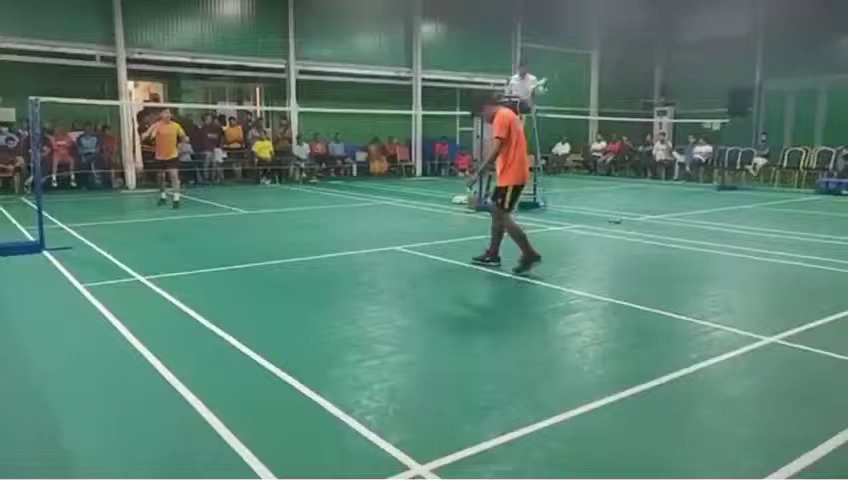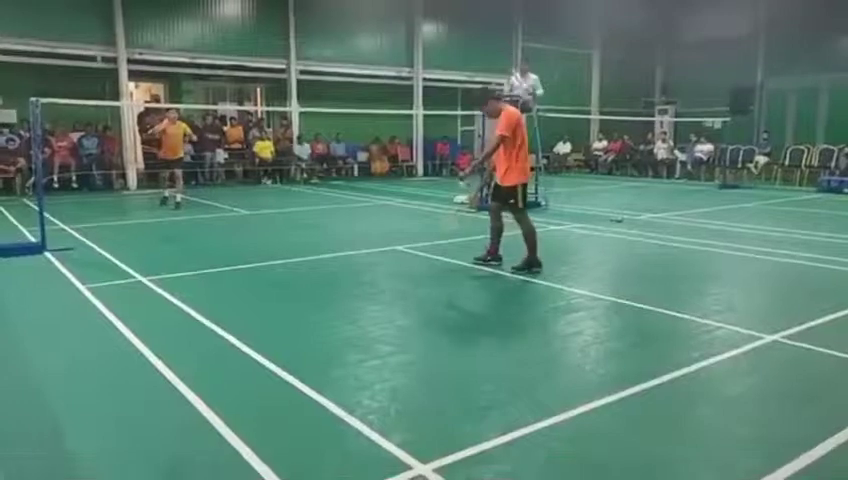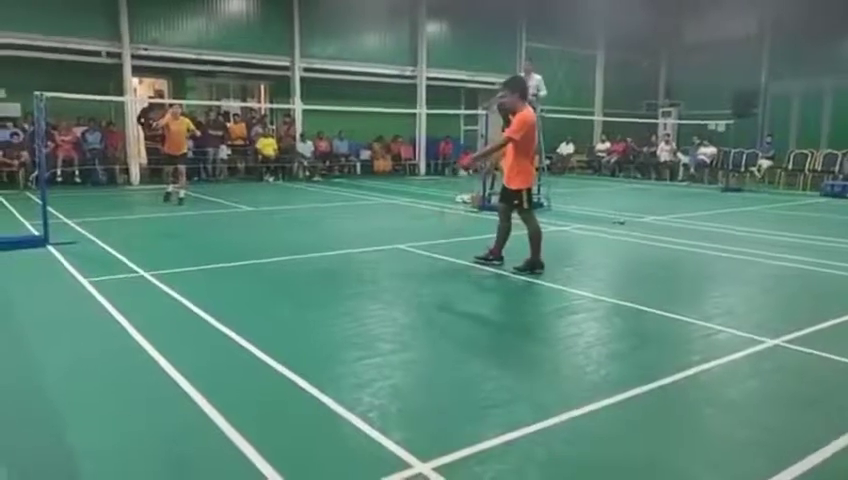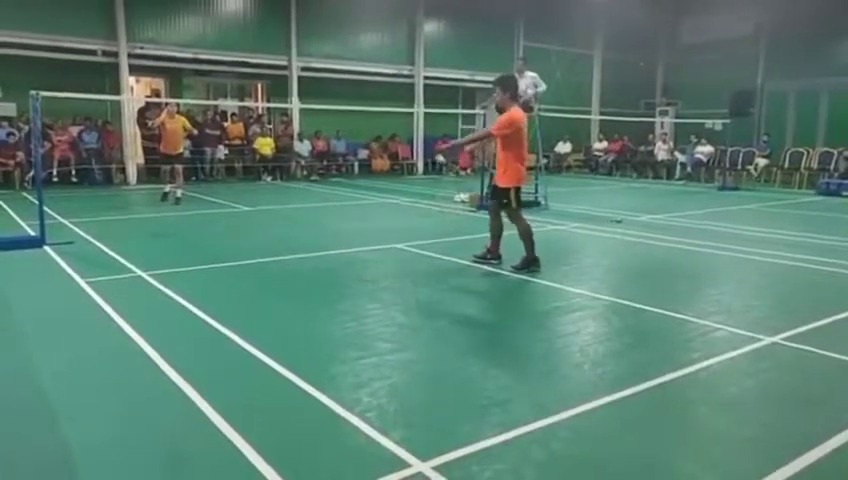
dt=0.5s
person 1, frame 1
left shoulder: (501, 117)
right shoulder: (508, 116)
left elbow: (496, 150)
left wrist: (478, 173)
left hip: (512, 175)
right hip: (510, 173)
left knee: (503, 215)
right knee: (496, 211)
left ankle: (529, 254)
right ankle: (493, 254)
person 1, frame 2
left shoulder: (509, 114)
right shoulder: (505, 115)
left elbow: (494, 145)
left wrist: (474, 165)
right wrist: (489, 171)
left hip: (515, 175)
right hip: (504, 174)
left knee: (520, 216)
right knee: (494, 210)
left ankle: (533, 260)
right ankle: (493, 253)
person 1, frame 3
left shoulder: (524, 117)
right shoulder: (520, 115)
left elbow: (501, 143)
left wrist: (475, 157)
right wrist: (493, 162)
left hip: (521, 177)
right hip: (511, 176)
left knee: (527, 217)
right knee: (503, 212)
left ankle: (536, 261)
right ankle: (496, 254)
person 1, frame 4
left shoulder: (512, 117)
right shoulder: (512, 115)
left elbow: (482, 135)
right elbow: (489, 136)
left wrist: (454, 144)
right wrist: (466, 145)
left hip: (510, 176)
right hip: (503, 174)
left knee: (515, 216)
right knee: (494, 210)
left ankle: (531, 258)
right ankle: (493, 252)
